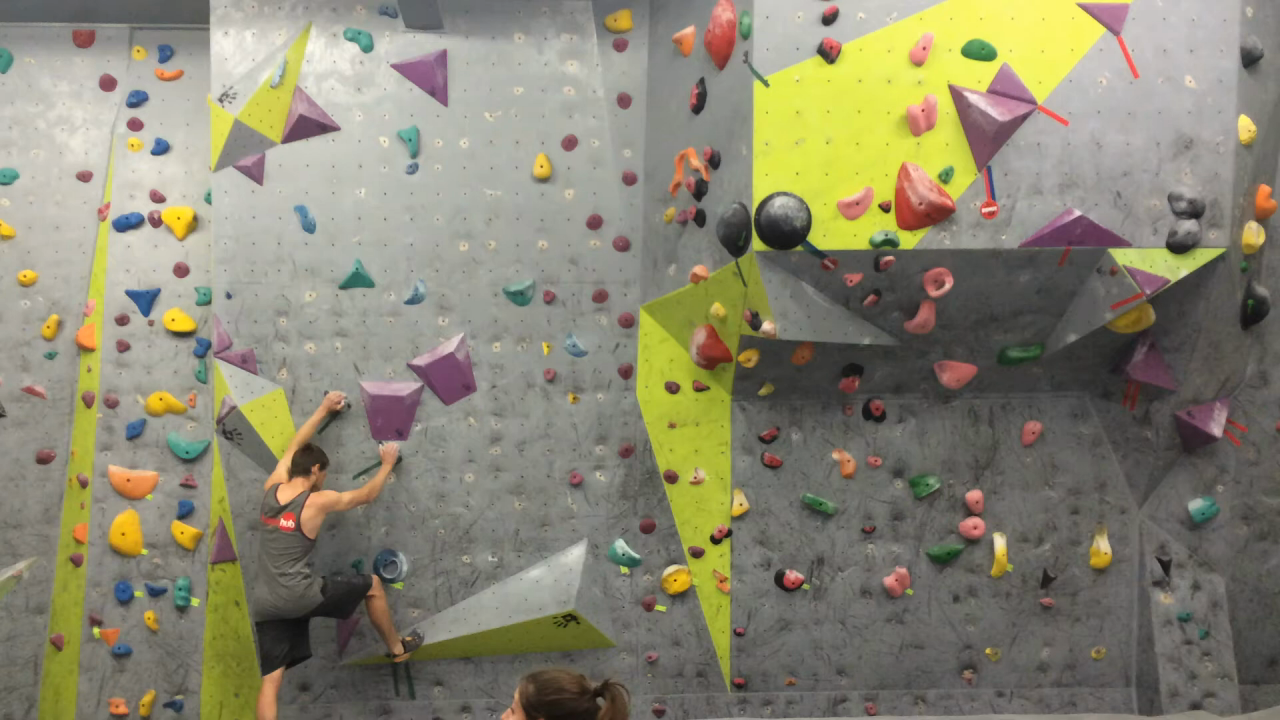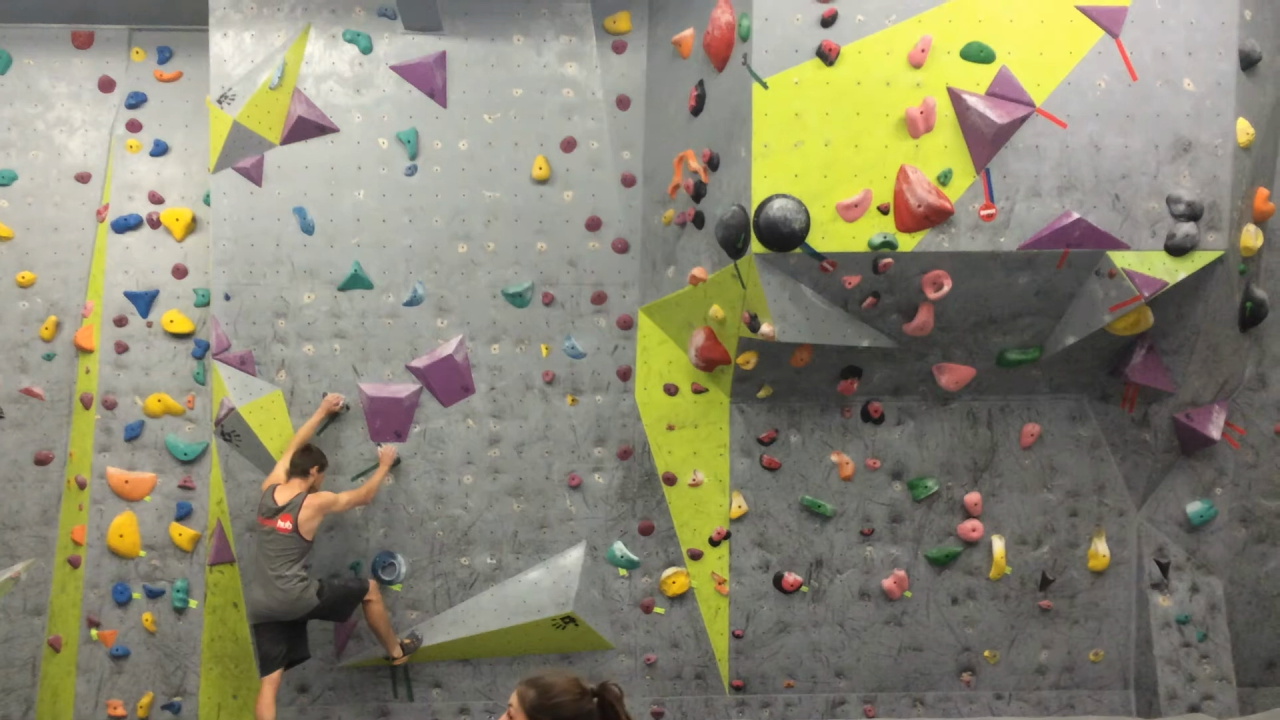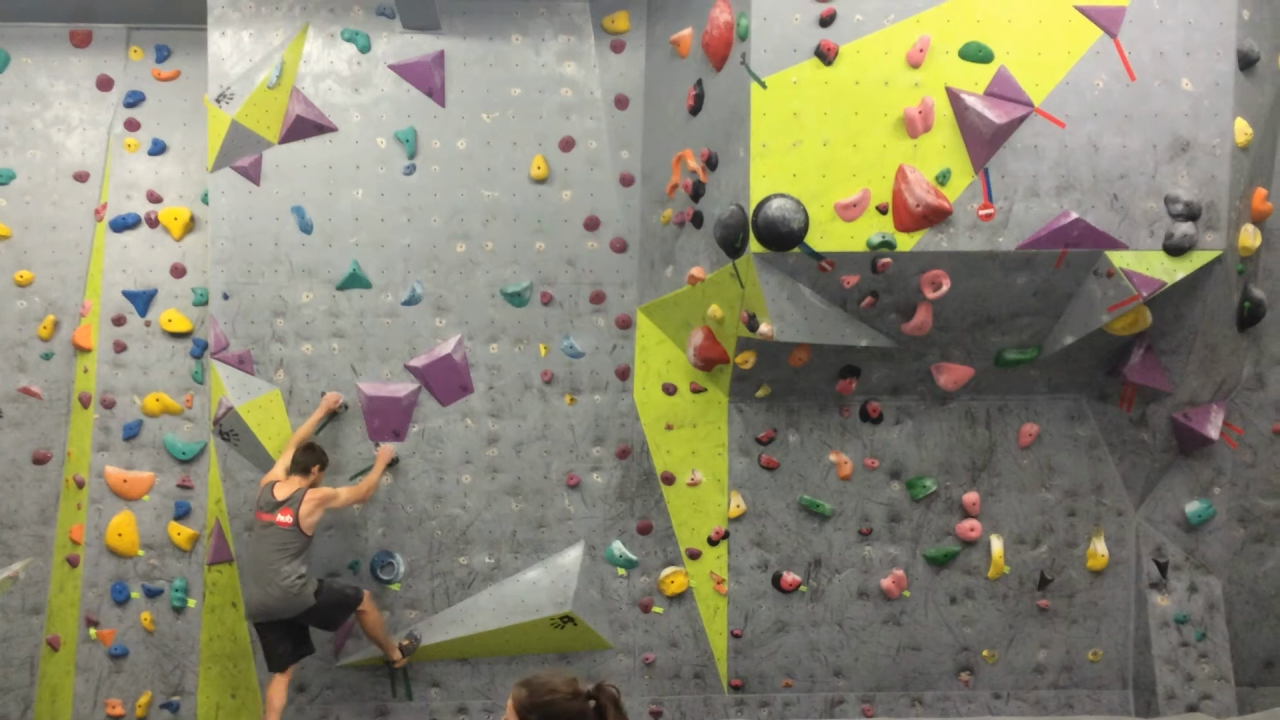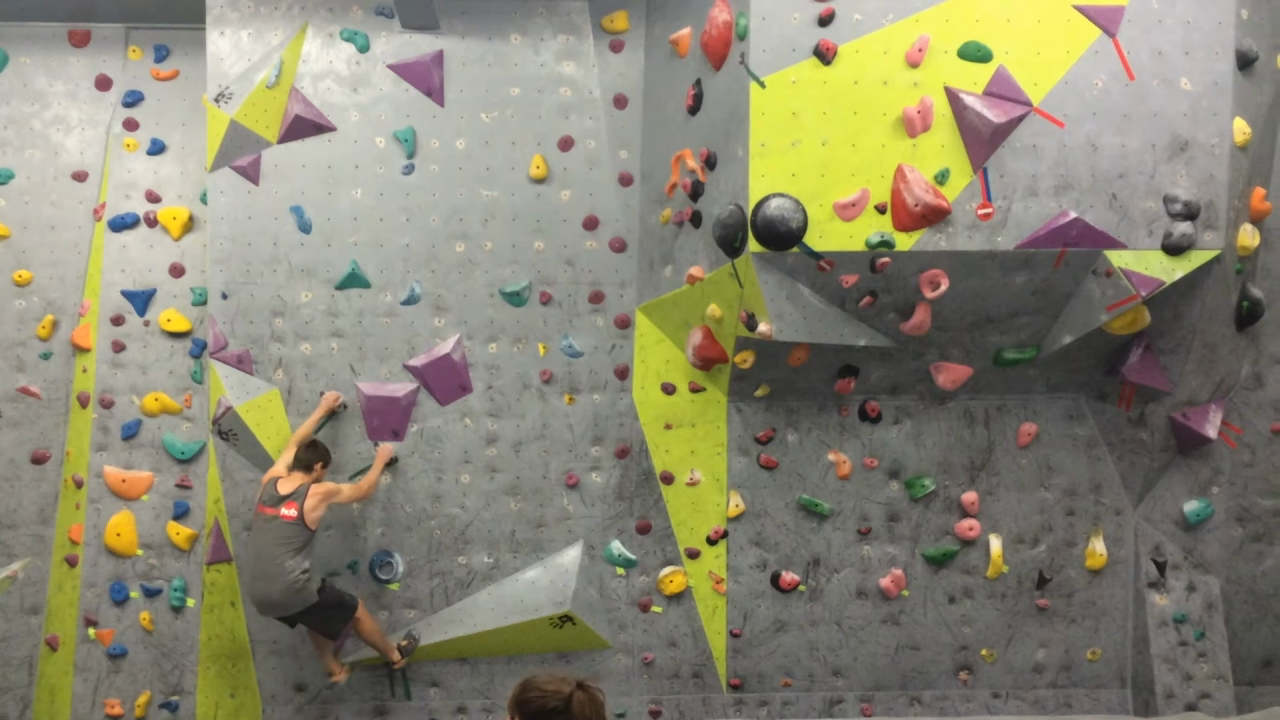
dt=0.3s
person 1, frame 1
left shoulder: (272, 488)
right shoulder: (318, 502)
left elbow: (295, 447)
right elbow: (366, 495)
left wrist: (323, 410)
right wrist: (387, 463)
left hip: (264, 603)
right hip: (299, 596)
left knee: (271, 679)
right knee: (372, 585)
right ankle: (397, 647)
person 1, frame 2
left shoulder: (269, 488)
right shoulder: (316, 503)
left elbow: (293, 449)
right elbow: (364, 496)
left wrist: (322, 412)
right wrist: (384, 464)
left hip: (260, 605)
right hip: (295, 598)
left knee: (270, 681)
right knee: (369, 590)
right ankle: (395, 650)
person 1, frame 3
left shoulder: (267, 485)
right shoulder: (315, 498)
left elbow: (293, 446)
right elbow: (362, 493)
left wrist: (322, 411)
right wrist: (381, 462)
left hip: (256, 603)
right hip: (291, 596)
left knee: (281, 672)
right knee: (362, 601)
right ankle: (395, 653)
person 1, frame 4
left shoulder: (269, 481)
right shoulder: (318, 493)
left elbow: (295, 445)
right elbow: (363, 491)
left wrist: (322, 410)
right wrist: (381, 461)
left hip: (259, 595)
right hip: (291, 592)
left knee: (315, 610)
right knee: (355, 612)
left ankle: (334, 667)
right ankle: (394, 655)
